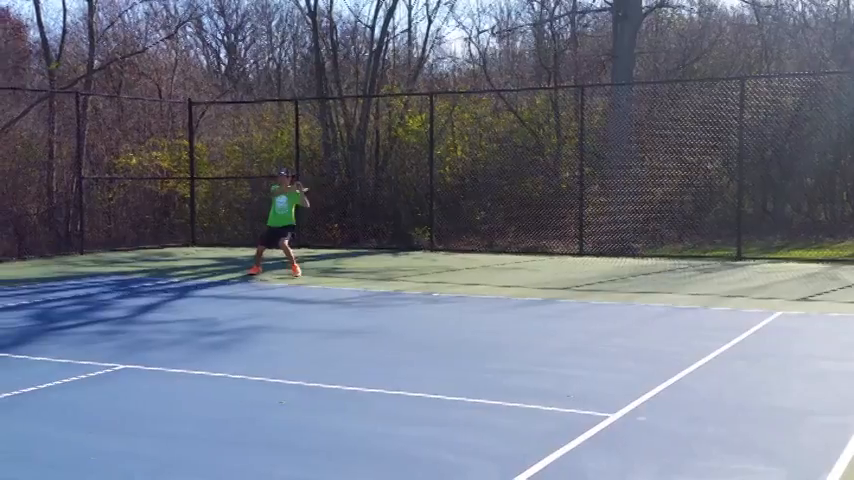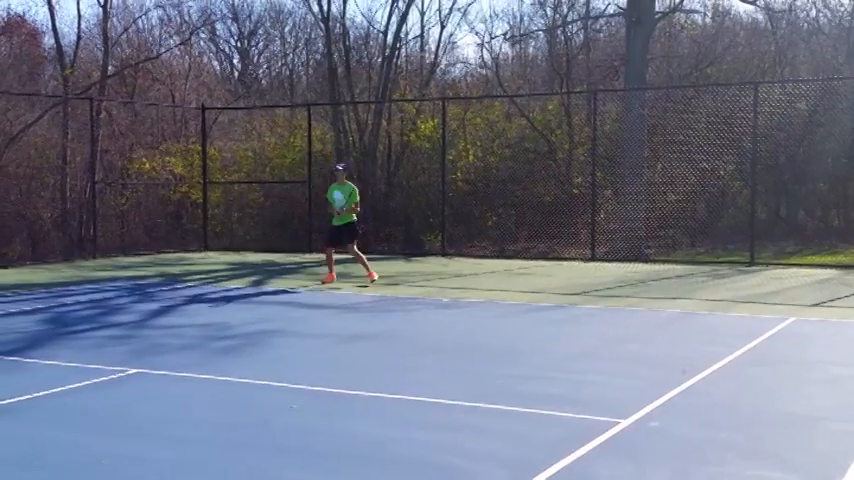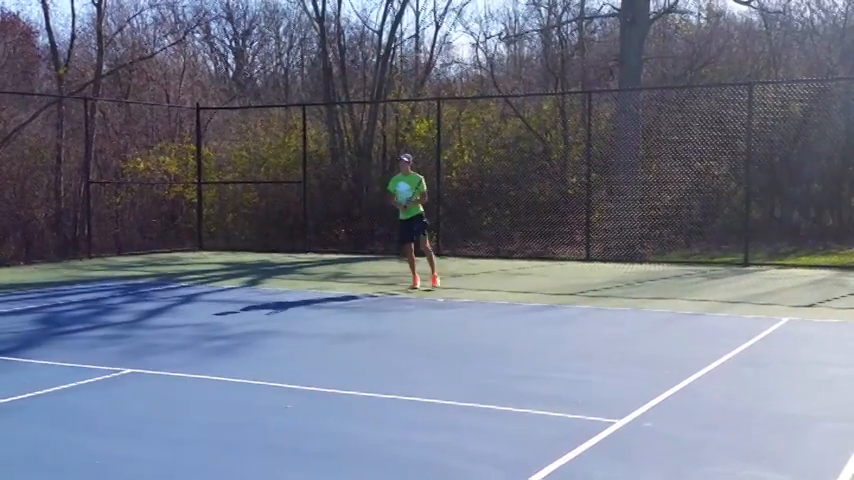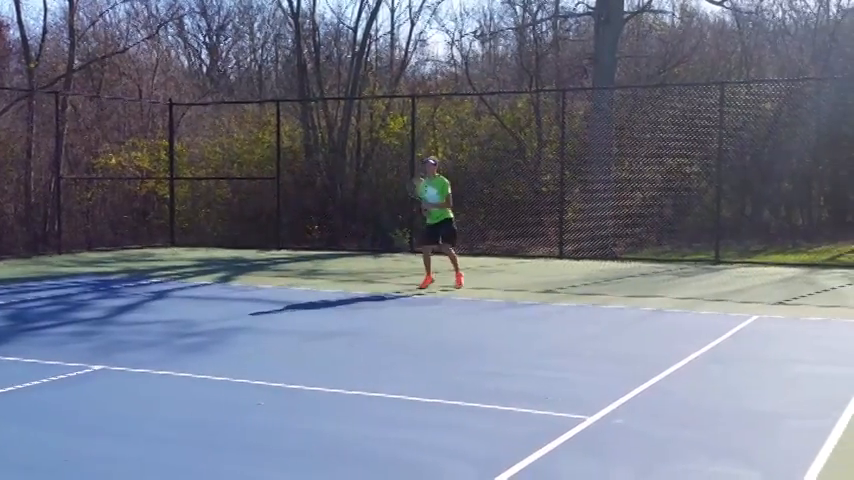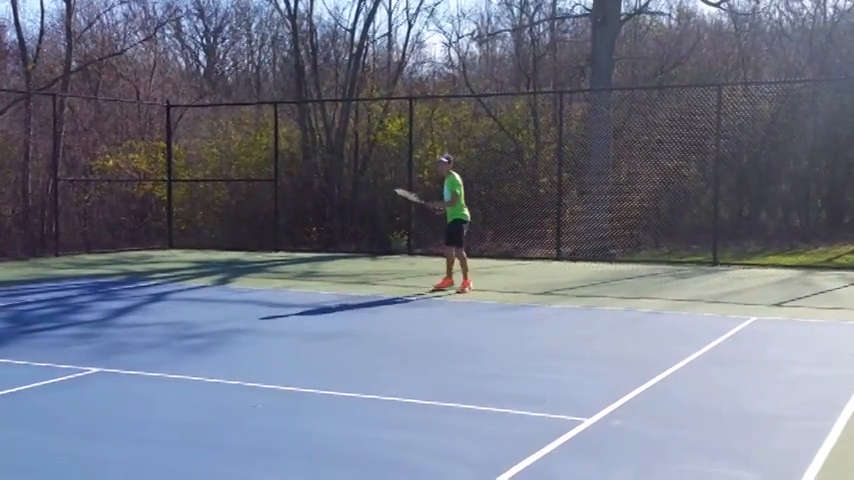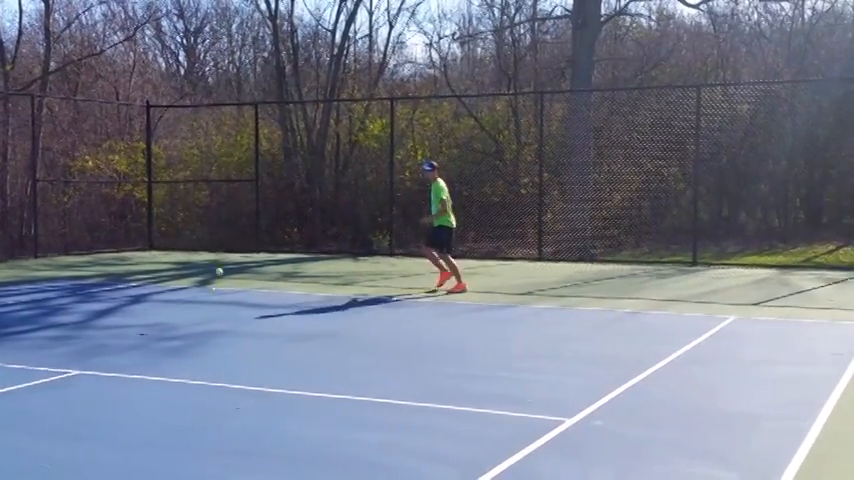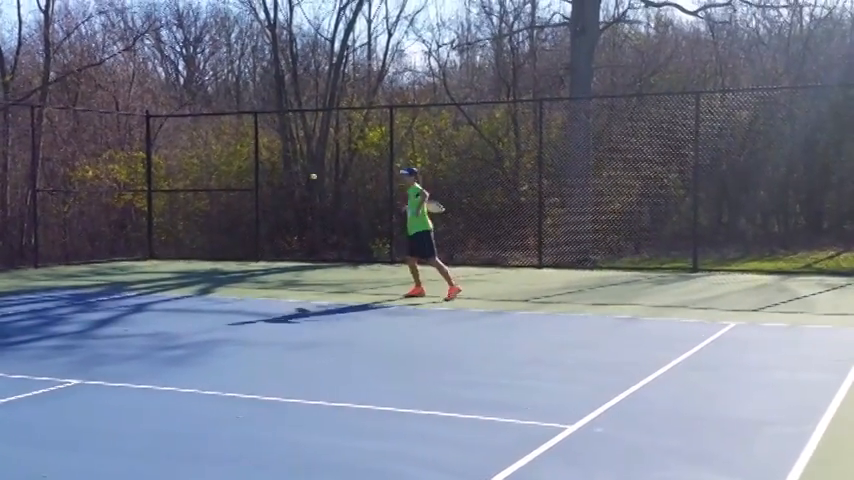
dt=0.5s
person 1, frame 1
left shoulder: (295, 193)
right shoulder: (275, 188)
left elbow: (307, 205)
right elbow: (274, 193)
left wrist: (300, 192)
right wrist: (290, 189)
left hip: (287, 225)
right hip: (273, 225)
left knee: (283, 244)
right knee: (260, 247)
left ankle: (295, 267)
right ankle: (257, 267)
person 1, frame 2
left shoulder: (352, 188)
right shoulder: (332, 188)
left elbow: (357, 209)
right elbow: (330, 205)
left wrist: (347, 210)
right wrist: (334, 212)
left hip: (349, 222)
right hip: (336, 223)
left knee: (352, 250)
right knee: (328, 250)
left ankle: (370, 273)
right ankle: (331, 274)
person 1, frame 3
left shoulder: (418, 179)
right shoulder: (395, 179)
left elbow: (424, 198)
right elbow: (392, 199)
left wrist: (412, 203)
right wrist: (397, 205)
left hip: (417, 214)
right hip: (404, 217)
left knee: (425, 245)
right knee: (408, 248)
left ankle: (434, 275)
right ankle: (415, 277)
person 1, frame 4
left shoulder: (443, 182)
right shoulder: (423, 183)
left elbow: (448, 203)
left wrist: (432, 205)
right wrist: (424, 209)
left hip: (445, 219)
right hip: (431, 221)
left knee: (447, 249)
right knee: (425, 249)
left ankle: (459, 274)
right ankle: (429, 276)
person 1, frame 5
left shoulder: (454, 179)
right shoulder: (447, 179)
left elbow: (453, 202)
left wrist: (436, 204)
right wrist: (441, 207)
left hip: (459, 218)
right hip: (452, 218)
left knee: (458, 250)
right knee: (448, 249)
left ankle: (466, 282)
right ankle: (448, 278)
person 1, frame 6
left shoulder: (438, 186)
right shoulder: (435, 185)
left elbow: (444, 209)
left wrist: (430, 218)
right wrist: (432, 219)
left hip: (444, 224)
right hip: (439, 224)
left ankle: (461, 284)
right ankle: (445, 272)
person 1, frame 7
left shoulder: (415, 188)
right shoulder: (412, 190)
left elbow: (425, 195)
left wrist: (418, 207)
left hip: (423, 231)
right hip: (414, 231)
left knee: (432, 260)
right knee: (410, 260)
left ankle: (453, 287)
right ankle: (419, 287)
